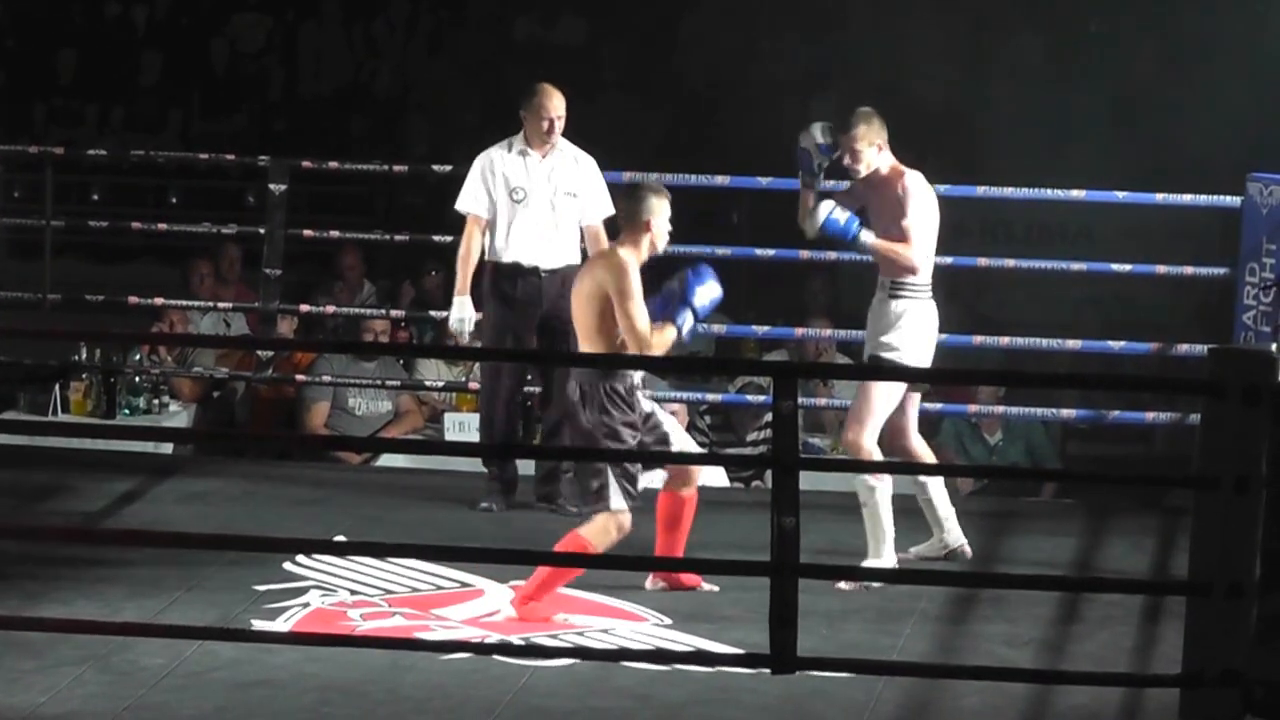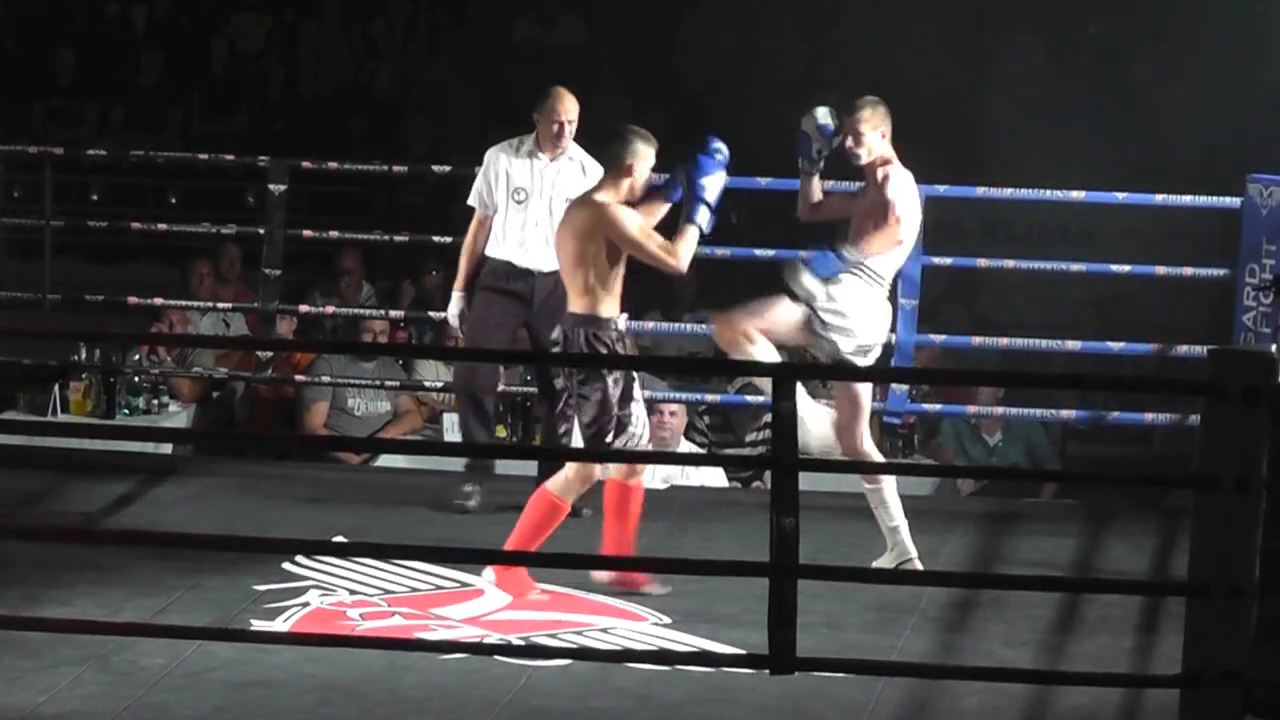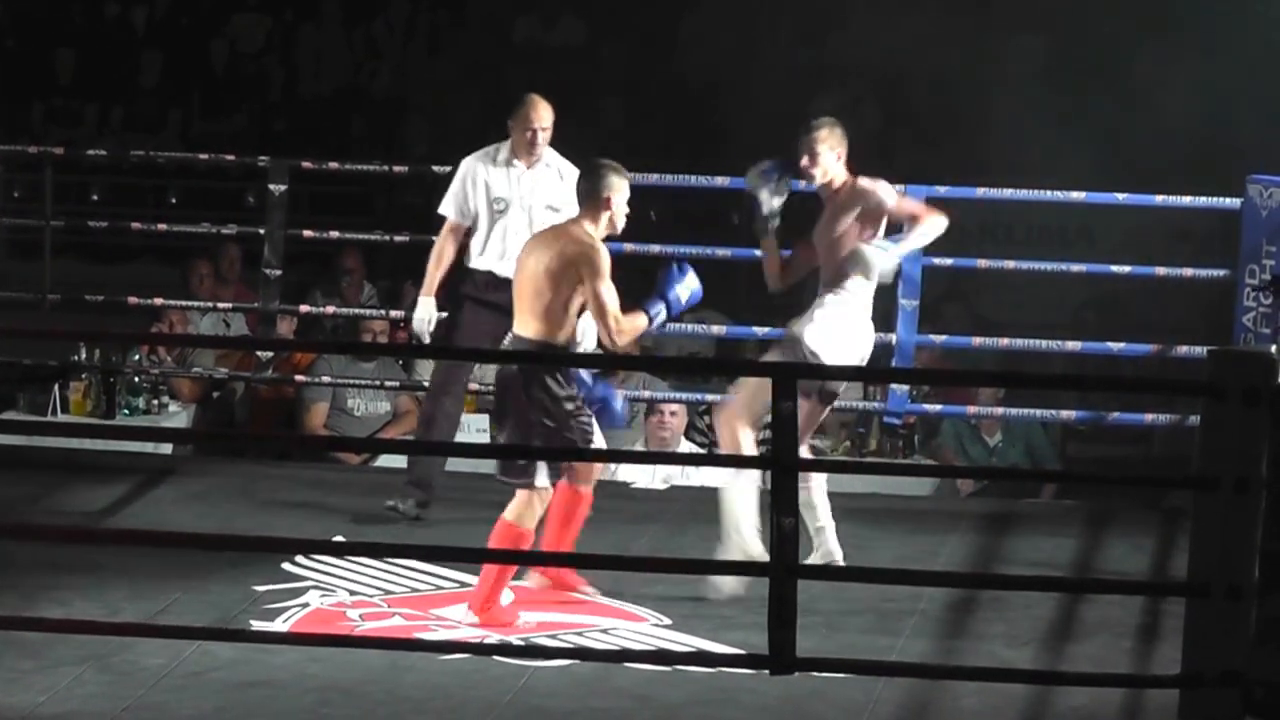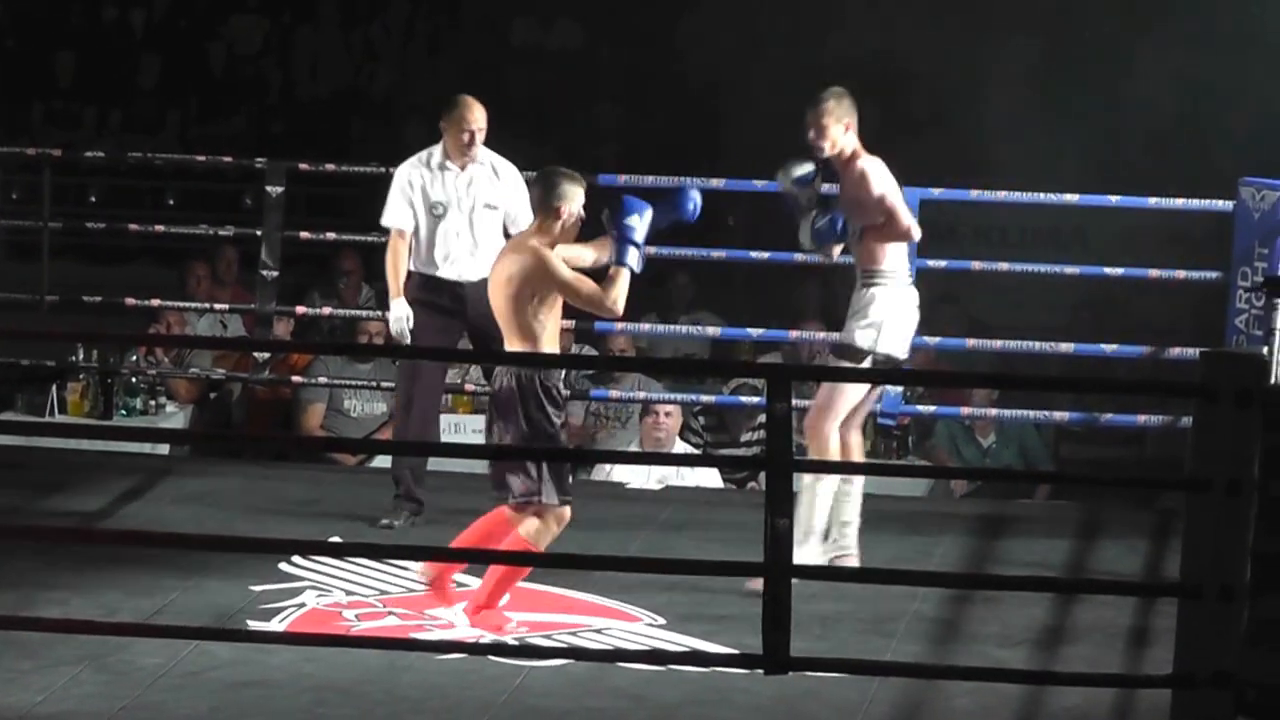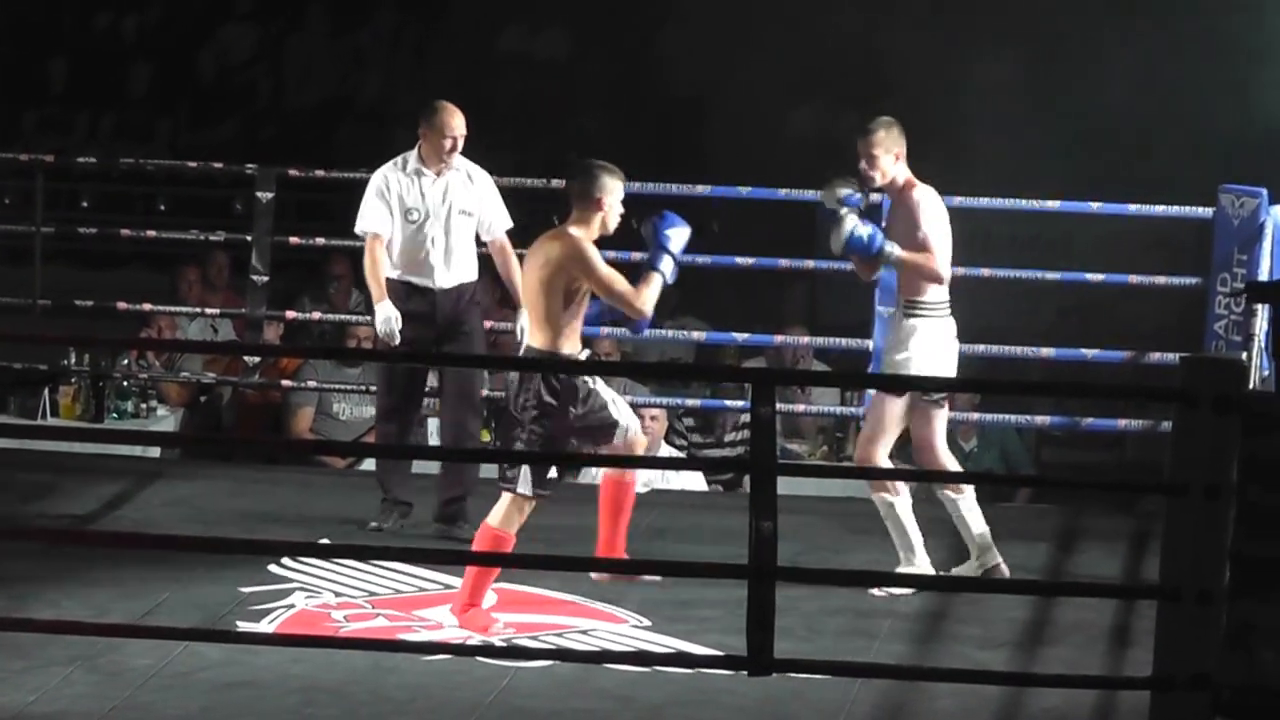
dt=0.3s
person 1, frame 1
left shoulder: (907, 186)
right shoulder: (870, 187)
left elbow: (913, 259)
right elbow: (809, 220)
left wrist: (855, 234)
right wrist: (809, 173)
left hip: (906, 316)
right hip: (888, 312)
left knee: (857, 436)
right knee: (901, 431)
right ankle: (949, 535)
person 1, frame 2
left shoulder: (893, 178)
right shoulder: (873, 187)
left elbow: (897, 232)
right elbow: (809, 211)
left wrist: (834, 259)
right wrist: (813, 160)
left hip: (847, 296)
right hip: (868, 314)
left knee: (728, 328)
right knee: (855, 440)
left ankle: (806, 413)
person 1, frame 3
left shoulder: (868, 193)
right shoulder: (824, 219)
left elbow: (934, 219)
right elbow: (775, 282)
left wrist: (898, 245)
right wrist: (766, 220)
left hip: (839, 322)
right hip: (848, 335)
left knee: (732, 417)
right knee: (791, 443)
right ankle: (825, 548)
person 1, frame 4
left shoulder: (867, 170)
right shoulder: (850, 178)
left elbow: (909, 230)
right elbow: (830, 250)
left wrist: (845, 227)
right wrist: (811, 205)
left hip: (884, 304)
right hip: (878, 304)
left knee: (818, 425)
right knee: (845, 427)
left ankle: (805, 550)
right ankle: (842, 545)
person 1, frame 5
left shoulder: (919, 200)
right shoulder: (898, 204)
left elbow: (939, 270)
right elbow: (866, 270)
left wrist: (882, 248)
right wrist: (848, 223)
left hip: (923, 336)
right hip: (915, 331)
left knee: (868, 453)
right knee: (931, 452)
left ankle: (915, 561)
right ankle: (986, 555)
person 2, frame 1
left shoulder: (612, 264)
right shoulder: (620, 268)
right elbow: (646, 347)
left wrist: (670, 302)
right wrist: (688, 311)
left hip: (621, 392)
right hip: (602, 397)
left knee: (687, 466)
right knee: (614, 520)
left ankle: (668, 570)
right ankle: (529, 595)
person 2, frame 2
left shoulder: (598, 207)
right shoulder: (604, 214)
left elbow: (638, 220)
right elbow: (675, 261)
left wrist: (680, 184)
right wrist: (702, 202)
left hip: (607, 340)
right hip: (590, 343)
left knee: (630, 460)
right knee: (583, 469)
left ankle: (617, 562)
right ankle: (510, 565)
person 2, frame 3
left shoulder: (551, 238)
right shoulder: (589, 250)
right elbow: (616, 336)
left wrist: (586, 378)
right wrist: (664, 303)
left hip: (534, 361)
right hip: (534, 369)
left knee: (589, 462)
right knee: (535, 492)
left ankle: (552, 568)
right ankle: (486, 595)
person 2, frame 4
left shoulder: (523, 249)
right shoulder: (537, 259)
right elbow: (611, 305)
left wrist: (624, 240)
right wrist: (630, 244)
left hip: (527, 383)
right hip: (529, 388)
left knee: (521, 507)
right knee: (553, 514)
left ankle: (441, 569)
right ankle: (483, 605)
person 2, frame 5
left shoulder: (556, 244)
right shoulder: (573, 249)
right elbow: (639, 309)
left wrist: (611, 303)
right wrist: (665, 256)
left hip: (570, 376)
right hip: (545, 382)
left knee: (632, 442)
right knee: (519, 498)
left ankle: (612, 555)
right ankle: (467, 604)
person 3, frame 1
left shoulder: (582, 164)
right shoulder: (493, 161)
left elbow: (595, 236)
right elbow: (475, 230)
right wrist: (461, 294)
left hip: (565, 282)
right hip: (510, 281)
left knee: (563, 388)
right knee: (501, 385)
left ankle: (550, 486)
right ankle: (500, 483)
person 3, frame 2
left shoulder: (589, 172)
right shoulder: (500, 158)
right elbow: (480, 225)
right wrist: (459, 288)
left hip: (557, 285)
right hip: (501, 278)
left knee: (559, 389)
right knee: (473, 374)
right ankle: (478, 472)
person 3, frame 3
left shoulder: (567, 177)
right shoulder: (476, 168)
right elbow: (451, 233)
right wrist: (427, 294)
right hip: (482, 288)
right knee: (446, 384)
right ankle: (418, 488)
person 3, frame 4
left shoulder: (504, 173)
right shoulder: (413, 173)
right elbow: (399, 239)
right wrist: (396, 299)
left hip: (491, 291)
right hip: (432, 291)
right knee: (416, 394)
right ankle: (407, 498)
person 3, frame 5
left shoulder: (477, 180)
right shoulder: (388, 179)
left elbow: (500, 246)
right elbow: (375, 247)
left wrist: (524, 305)
right wrist: (383, 303)
left hip: (460, 299)
right hip: (407, 298)
left knee: (463, 403)
right knee: (397, 405)
left ankle: (452, 510)
right ankle: (393, 502)
